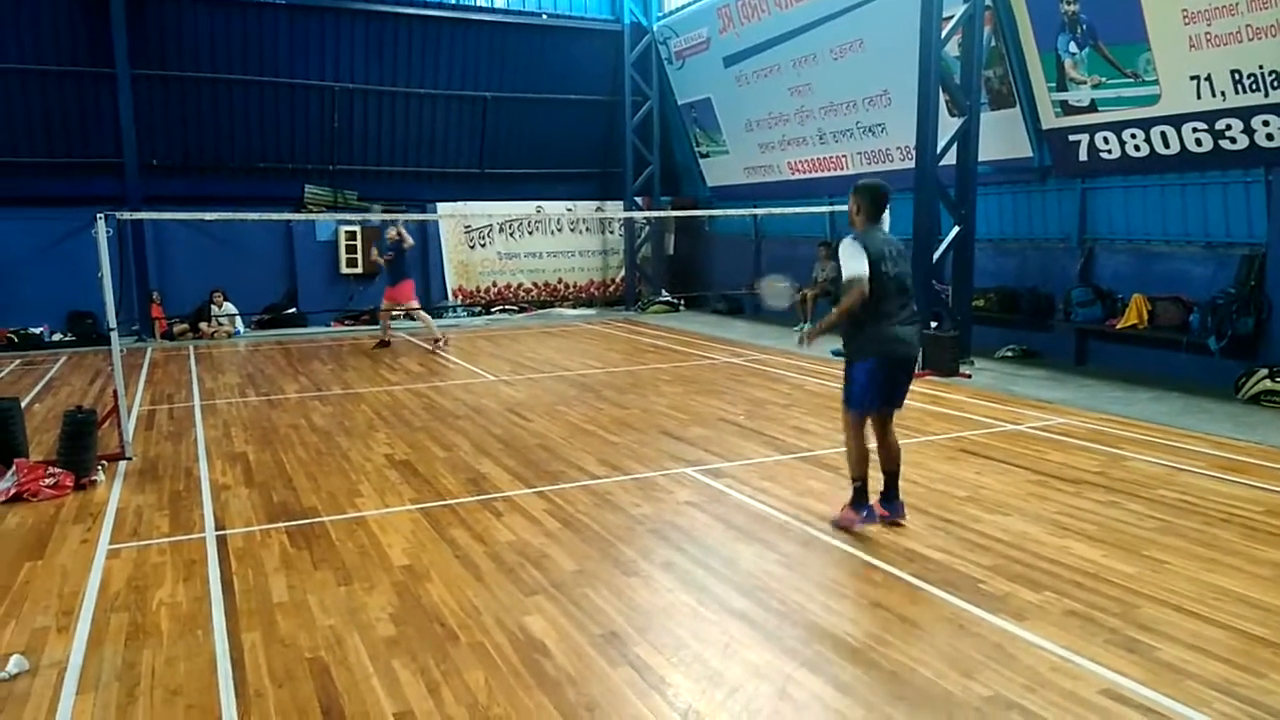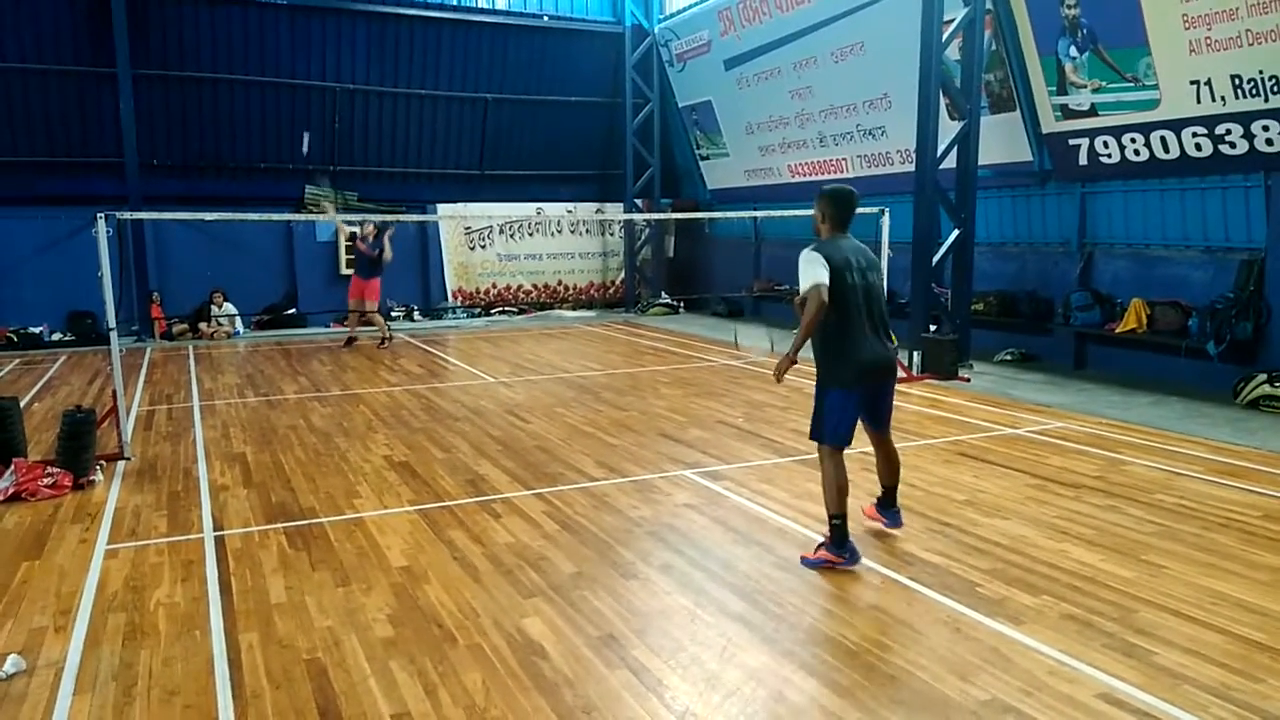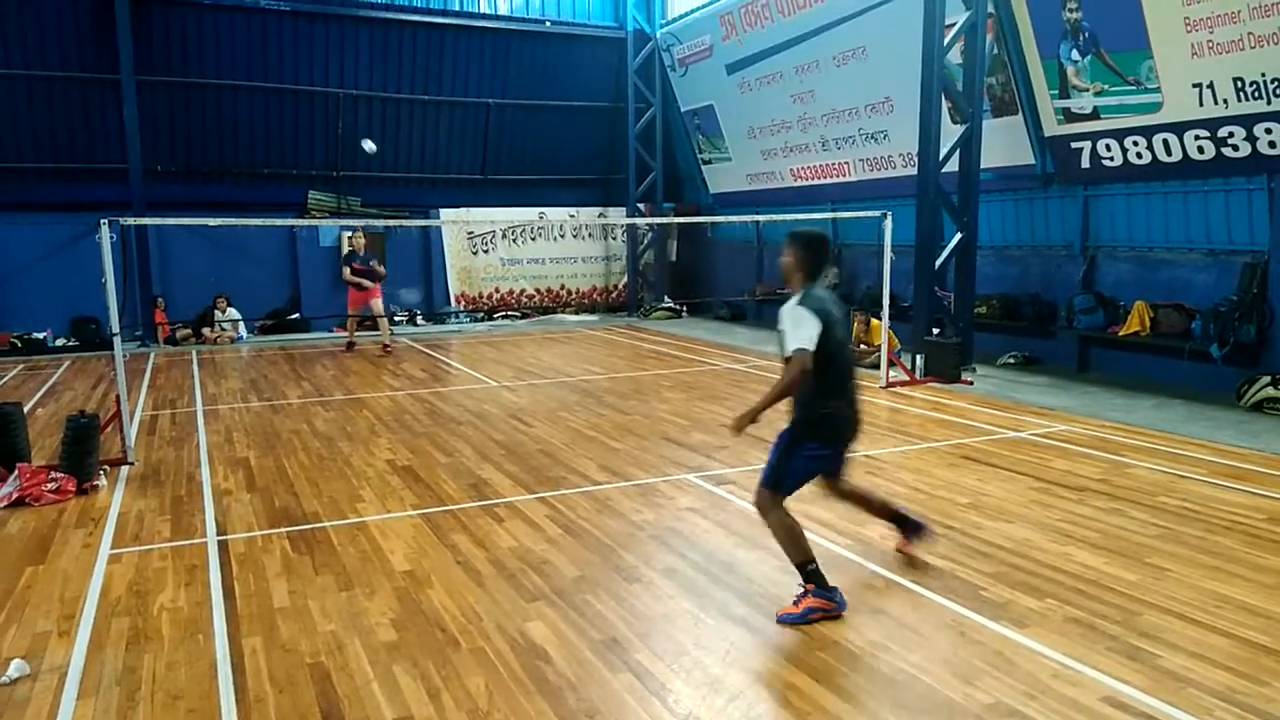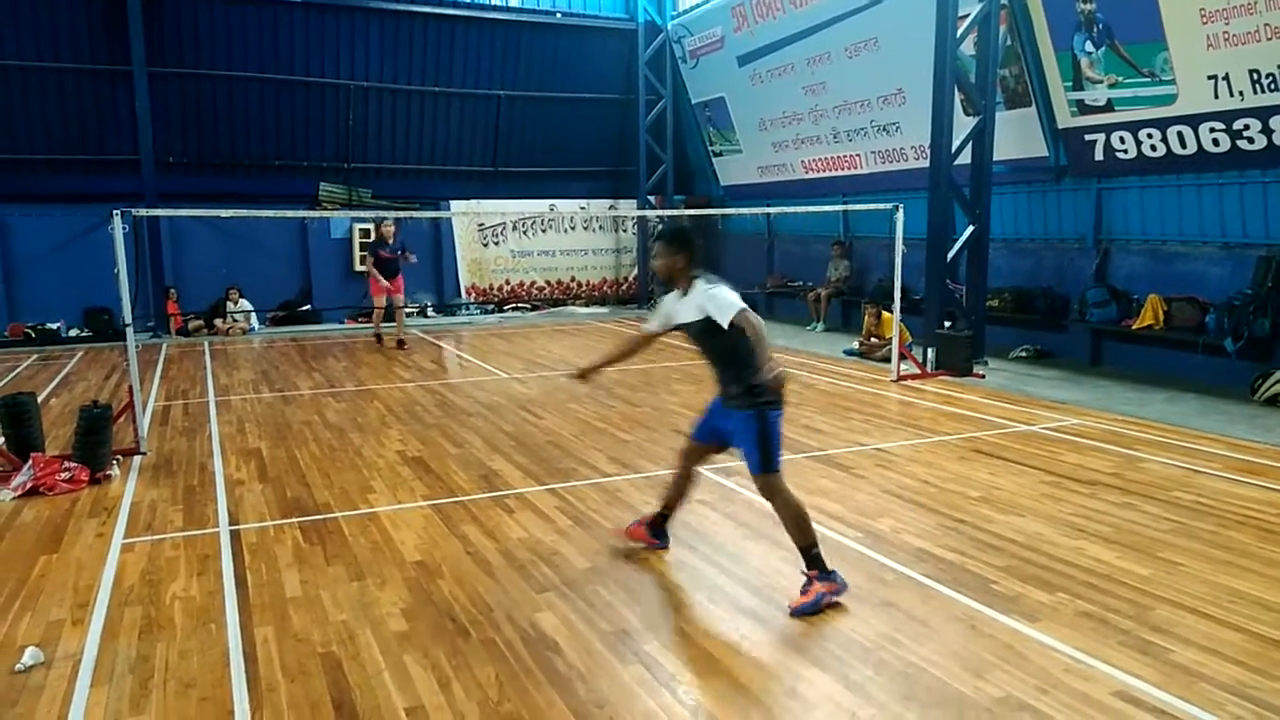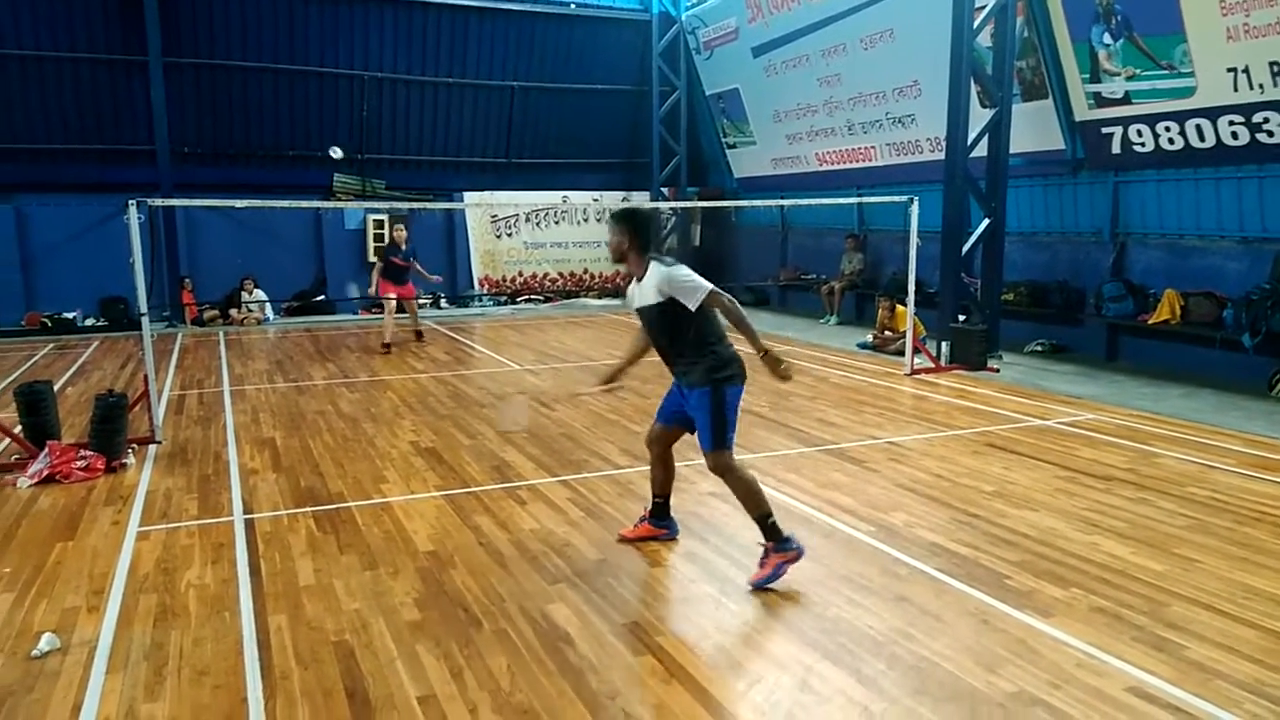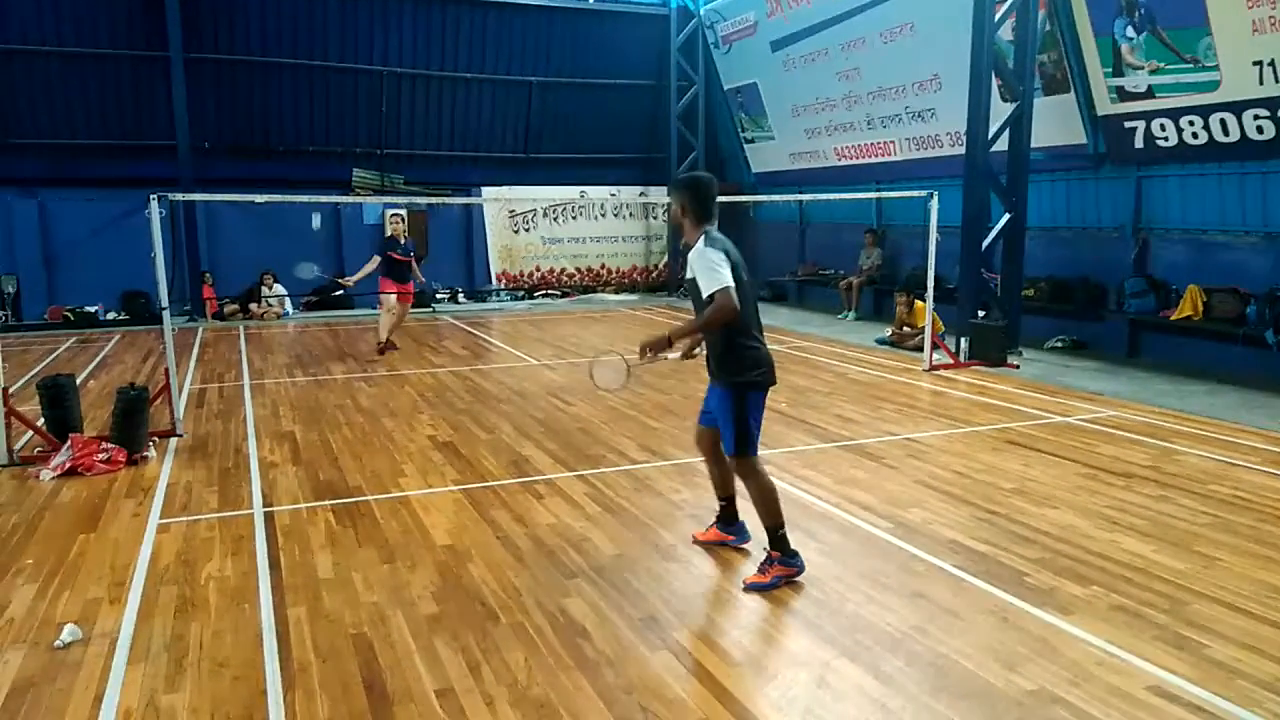
dt=0.4s
person 1, frame 1
left shoulder: (853, 244)
right shoulder: (896, 247)
left elbow: (859, 293)
left wrist: (823, 326)
left hip: (873, 347)
right hip: (906, 344)
left knee: (854, 422)
right knee: (883, 424)
left ankle: (859, 504)
right ankle: (891, 502)
person 1, frame 2
left shoulder: (815, 254)
right shoulder: (866, 255)
left elbow: (818, 302)
left wrist: (793, 352)
left hip: (843, 367)
right hip: (882, 360)
left knee: (830, 450)
right knee: (880, 436)
left ankle: (839, 544)
right ankle: (888, 508)
person 1, frame 3
left shoulder: (797, 310)
right shoulder: (828, 301)
left elbow: (800, 369)
left wrist: (754, 412)
left hip: (817, 422)
right hip: (840, 416)
left knee: (768, 501)
right knee: (833, 483)
left ankle: (820, 593)
right ankle: (910, 527)
person 1, frame 4
left shoulder: (710, 292)
right shoulder: (673, 303)
left elbow: (751, 321)
right elbow: (642, 338)
left wrist: (769, 363)
right wrist: (597, 365)
left hip: (755, 398)
right hip: (730, 397)
left knee: (770, 485)
right knee: (688, 456)
left ankle: (822, 576)
right ankle: (656, 528)
person 1, frame 5
left shoulder: (666, 274)
right shoulder: (636, 288)
left elbow: (723, 302)
right elbow: (649, 337)
left wrist: (761, 350)
right wrist: (619, 369)
left hip: (713, 378)
right hip: (687, 379)
left knee: (719, 461)
right knee: (657, 440)
left ankle: (779, 545)
right ankle: (660, 519)
person 1, frame 6
left shoulder: (704, 251)
right shoulder: (713, 245)
left elbow: (727, 307)
left wrist: (671, 337)
right wrist: (697, 337)
left hip: (741, 373)
right hip: (732, 368)
left knee: (744, 461)
right knee: (707, 441)
left ankle: (783, 556)
right ankle: (729, 524)
